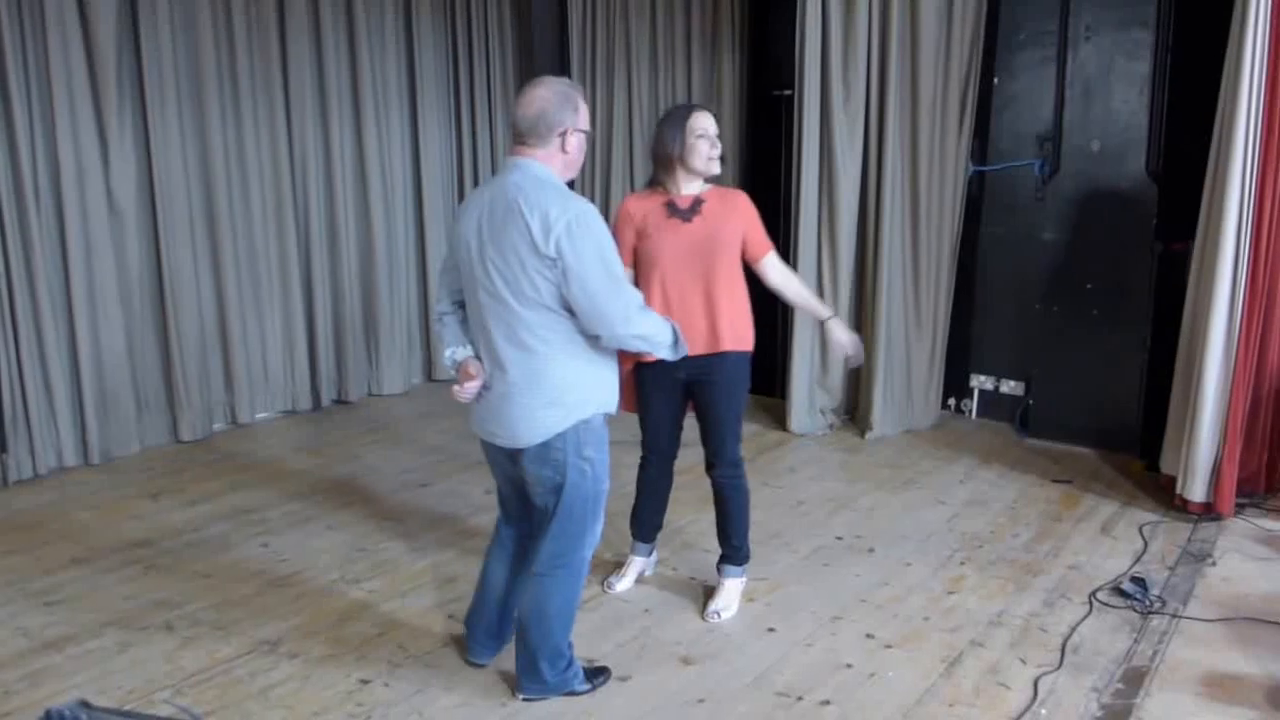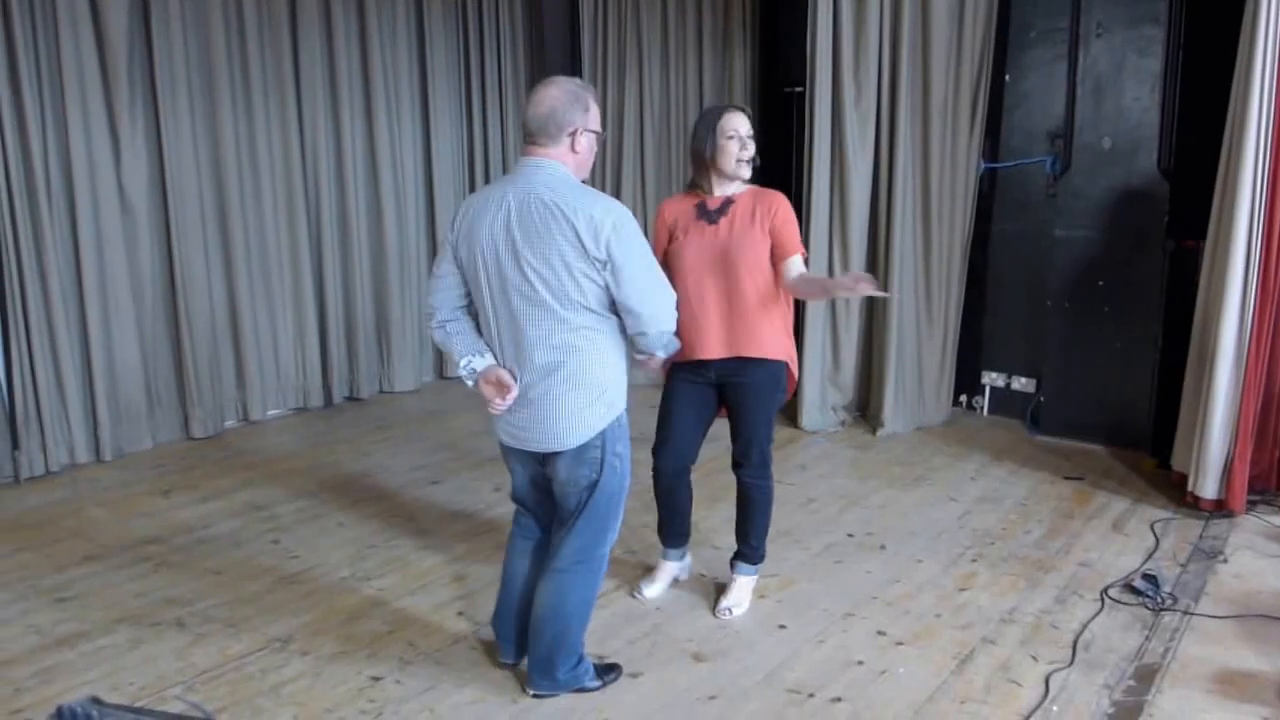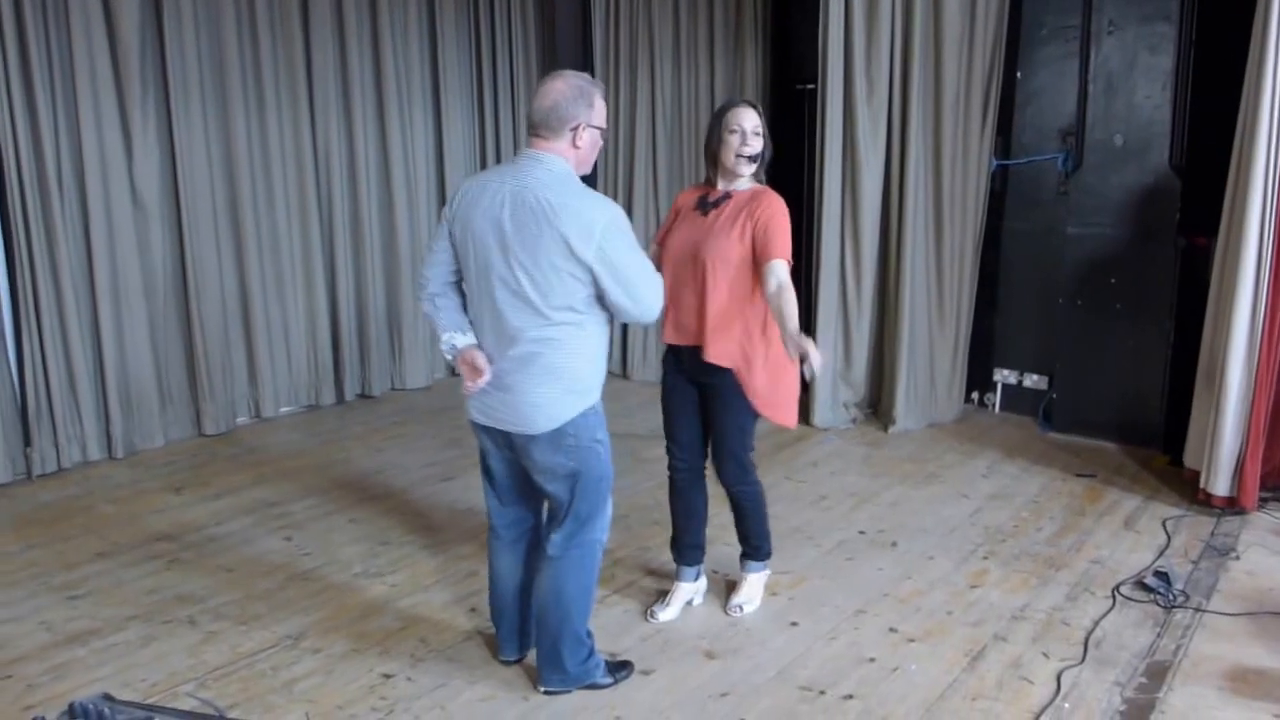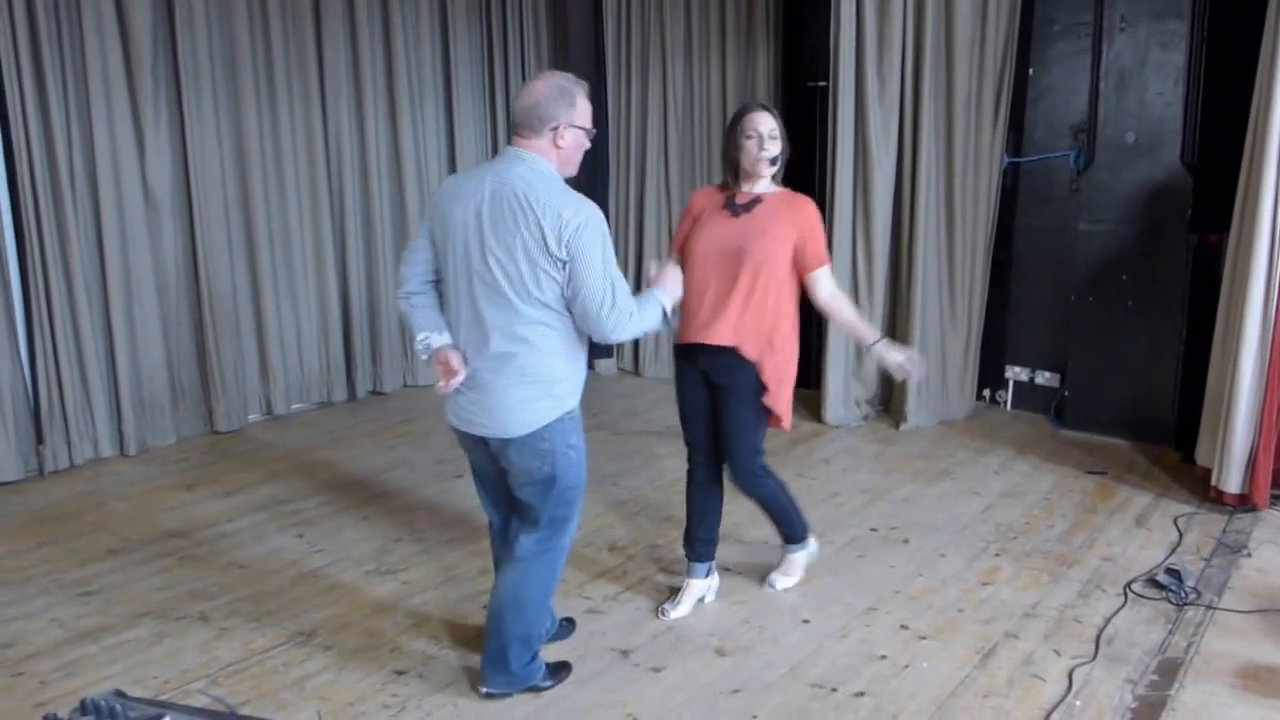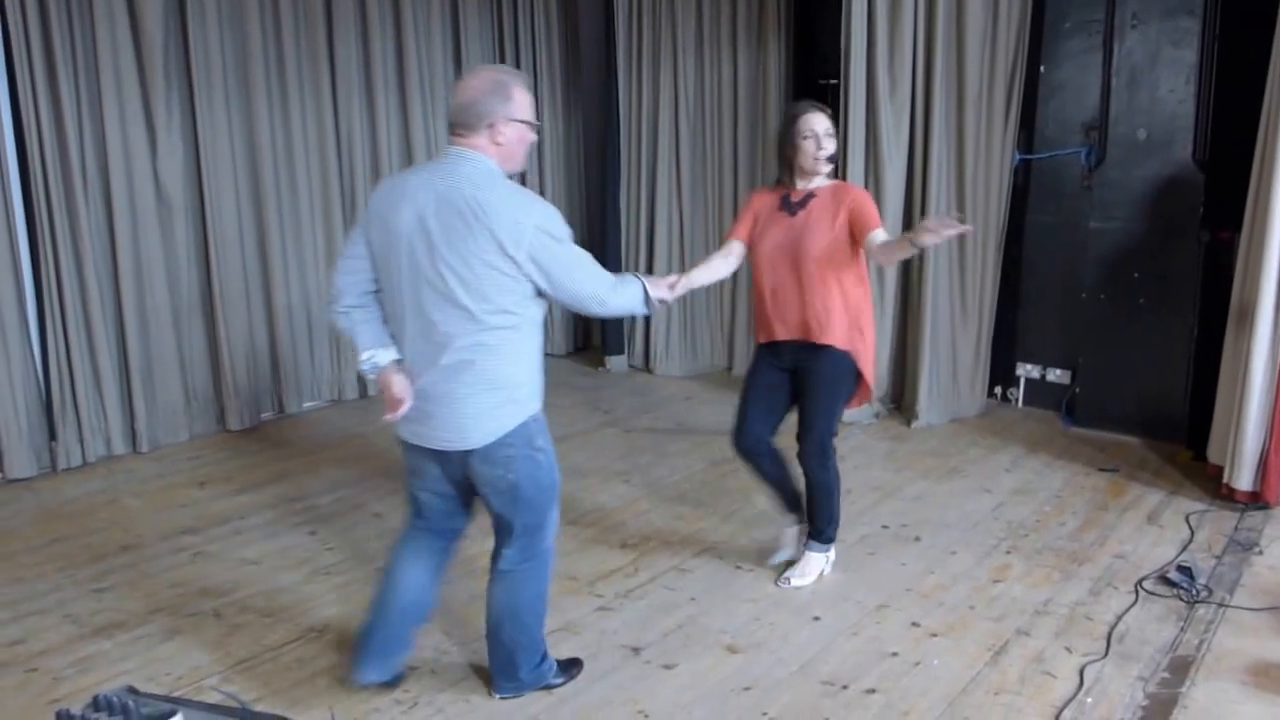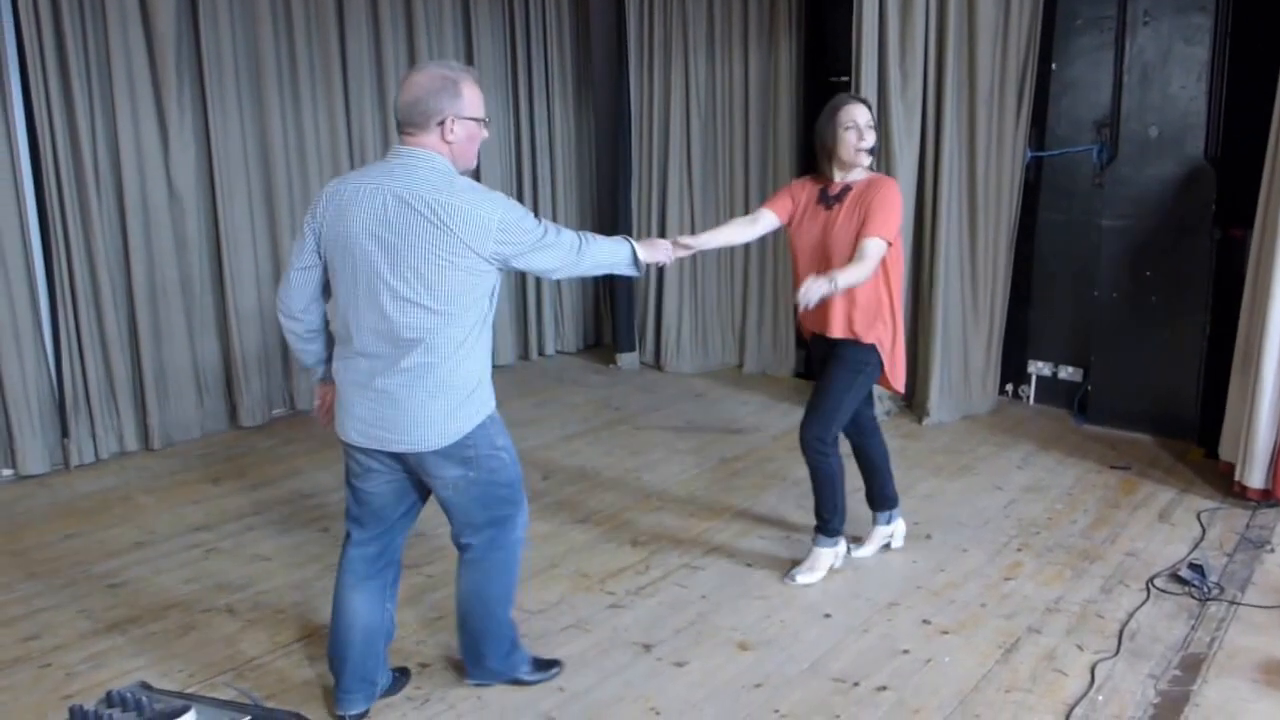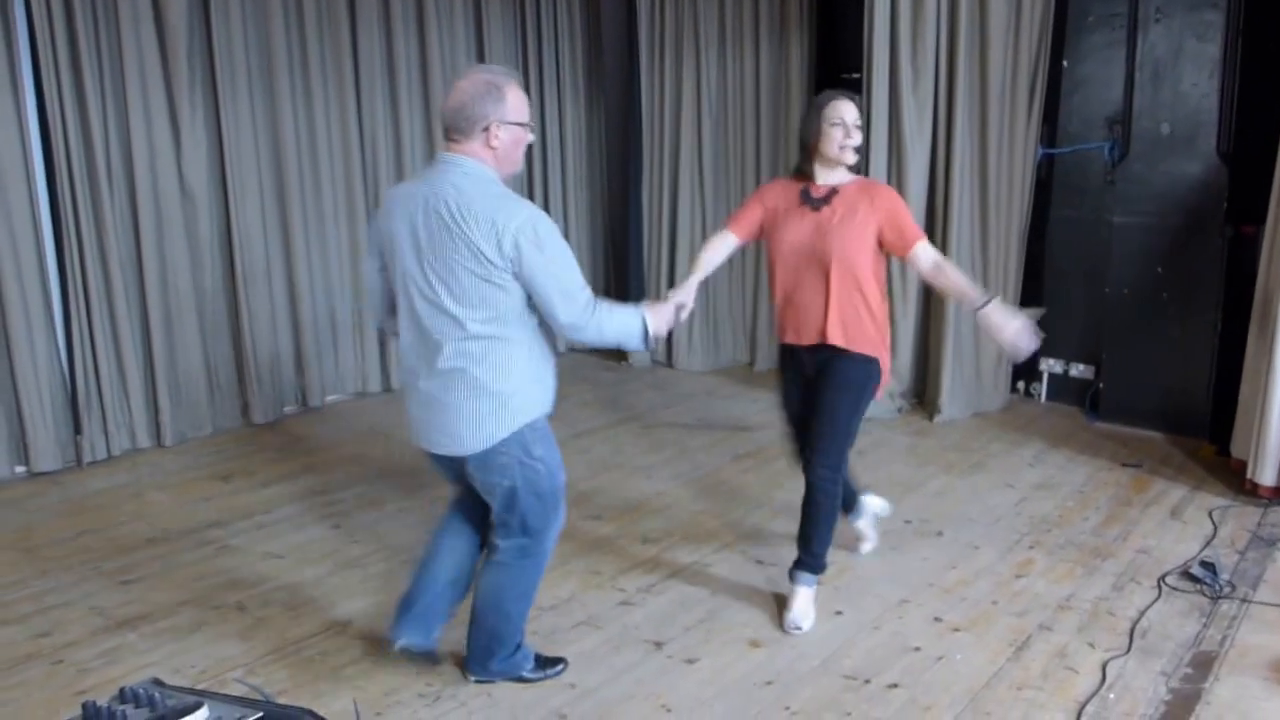
dt=0.4s
person 1, frame 1
left shoulder: (475, 206)
right shoulder: (567, 213)
left elbow: (449, 302)
right elbow: (617, 319)
left wrist: (465, 358)
right wrist: (670, 337)
left hip: (499, 411)
right hip: (560, 416)
left knee: (518, 524)
right knee: (564, 544)
left ankle: (485, 636)
right ankle: (545, 672)
person 1, frame 2
left shoulder: (474, 210)
right shoulder: (599, 214)
left elbow: (444, 313)
right elbow: (653, 318)
left wrist: (482, 367)
right wrist: (661, 346)
left hip: (515, 417)
right hip: (586, 416)
left knee: (533, 523)
right knee: (581, 543)
left ankle: (510, 640)
right ankle: (555, 669)
person 1, frame 3
left shoulder: (472, 193)
right shoulder: (592, 213)
left elbow: (436, 284)
right elbow: (645, 305)
left wrist: (464, 345)
right wrist: (598, 289)
left hip: (491, 400)
right hip: (560, 407)
left knee: (510, 520)
right knee: (576, 531)
left ankle: (512, 636)
right ankle: (567, 664)
person 1, frame 4
left shoulder: (454, 192)
right shoulder: (571, 212)
left elbow: (415, 284)
right elbow: (610, 323)
left wrist: (440, 344)
right wrist: (661, 298)
left hip: (469, 404)
right hip: (537, 408)
left knee: (508, 521)
right knee: (543, 532)
left ankle: (527, 623)
right ankle: (508, 664)
person 1, frame 5
left shoulder: (390, 196)
right shoulder: (522, 213)
left elbow: (349, 297)
right elbow: (590, 292)
left wrist: (386, 365)
right wrist: (646, 290)
left hip: (420, 415)
right hip: (498, 416)
left knee: (429, 531)
right knee: (525, 540)
left ankle: (378, 656)
right ankle: (519, 668)
person 1, frame 6
left shoulder: (335, 198)
right shoulder: (477, 208)
left elbow: (296, 306)
right elbow: (564, 250)
left wrist: (326, 371)
right wrist: (636, 251)
left hip: (365, 416)
right hip: (452, 419)
left knee: (369, 546)
right knee: (494, 533)
right ankle: (493, 658)
person 1, frame 7
left shoulder: (397, 202)
right shoulder: (514, 218)
left elbow: (388, 310)
right elbow: (578, 318)
right wrist: (645, 321)
left hip: (433, 409)
right hip: (500, 414)
left knee: (474, 511)
right knee: (527, 532)
left ankle: (416, 624)
right ankle: (495, 655)
person 2, frame 1
left shoulder: (736, 204)
right shoulder: (636, 209)
left elbow: (775, 271)
left wrist: (829, 318)
left hip: (724, 354)
right hip: (658, 358)
left knee: (724, 465)
right knee: (656, 457)
left ankle: (733, 572)
right ankle: (642, 550)
person 2, frame 2
left shoulder: (771, 205)
right shoulder: (673, 211)
left elbow: (794, 279)
left wrist: (837, 285)
left hip: (756, 359)
right hip: (693, 361)
left knee: (751, 466)
right knee: (669, 461)
left ankle: (746, 570)
right ankle: (674, 555)
person 2, frame 3
left shoulder: (766, 206)
right shoulder: (686, 202)
left elbow: (776, 282)
right elbow: (655, 265)
left wrist: (794, 336)
left hip: (737, 360)
right hip: (682, 354)
left knee: (733, 468)
right knee: (683, 465)
left ankle: (755, 568)
right ankle: (689, 576)
person 2, frame 4
left shoulder: (798, 210)
right shoulder: (702, 202)
left elbow: (825, 291)
right elbow: (676, 270)
left wrist: (876, 343)
left hip: (751, 357)
right hip: (693, 352)
left knee: (744, 465)
right knee: (702, 463)
left ankle: (799, 543)
right ankle: (700, 573)
person 2, frame 5
left shoulder: (850, 199)
right shoulder: (762, 203)
left elbow: (879, 249)
right elbow: (727, 259)
left wrist: (915, 240)
right wrist: (674, 286)
left hip: (831, 344)
right hip: (775, 344)
left knee: (815, 448)
right knee: (749, 437)
left ankle: (819, 548)
right ankle: (801, 520)
person 2, frame 6
left shoulder: (883, 192)
right shoulder: (803, 191)
left elbow: (867, 262)
right elbow: (754, 224)
left wrist: (827, 282)
right wrist: (693, 242)
left hip: (864, 334)
right hip: (823, 333)
left knee: (816, 433)
right knee: (858, 423)
left ankle: (828, 542)
right ankle: (888, 520)
person 2, frame 7
left shoulder: (877, 200)
right shoulder: (775, 195)
left elbow: (928, 263)
right elbow: (725, 239)
left wrist: (988, 307)
right wrist: (691, 281)
left hip: (850, 349)
right hip: (794, 347)
left knee: (825, 463)
right knee: (809, 452)
left ankle: (806, 580)
right ankle: (861, 505)
